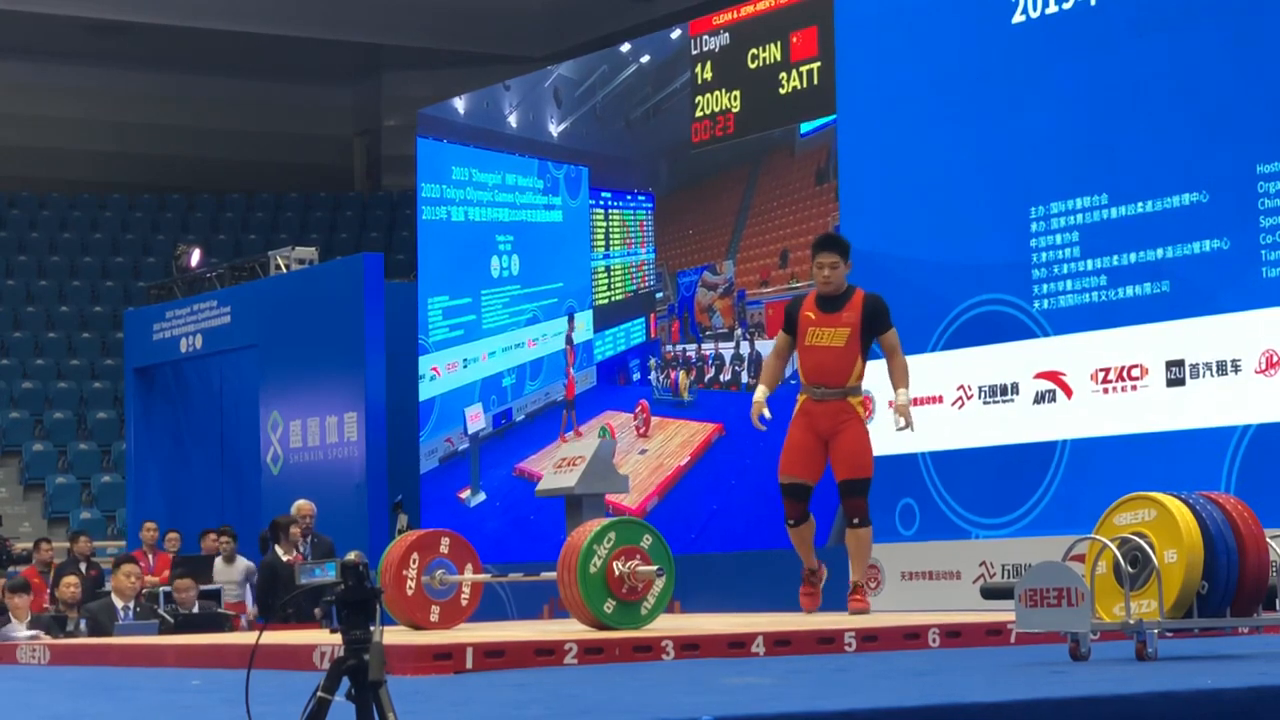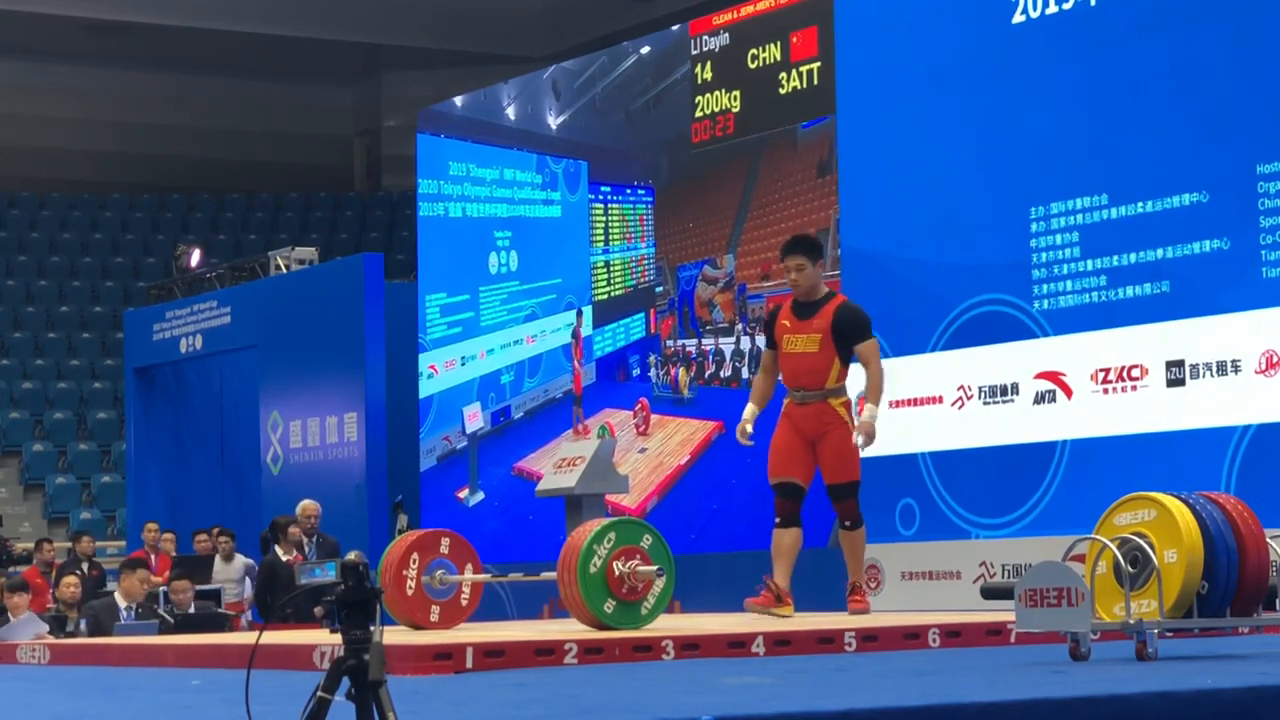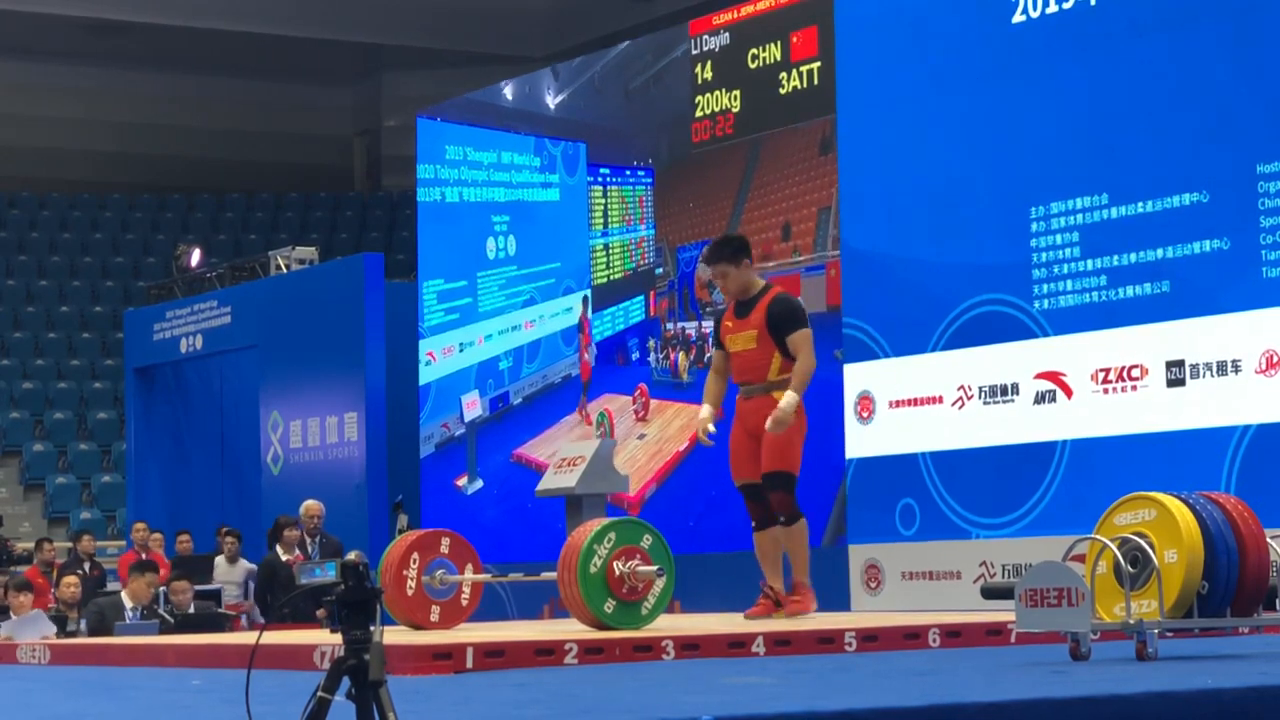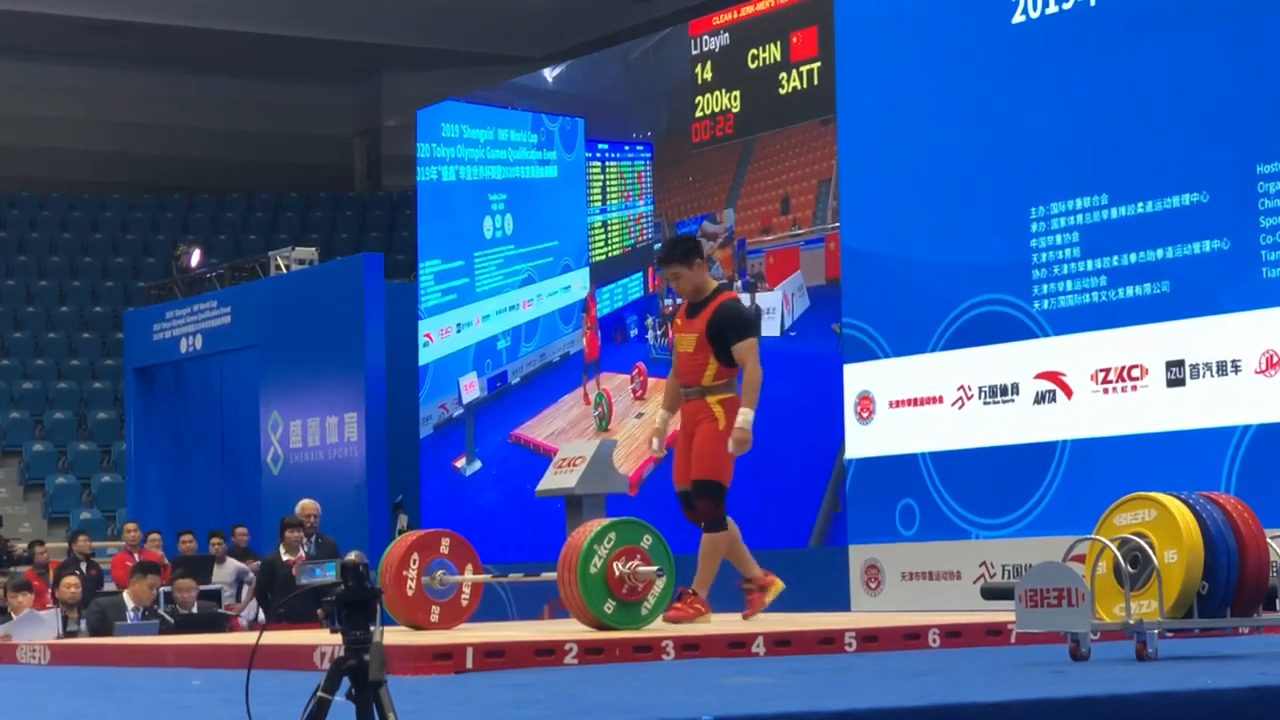
dt=0.5s
person 1, frame 1
left shoulder: (869, 305)
right shoulder: (798, 306)
left elbow: (893, 352)
right elbow: (779, 354)
left wrist: (902, 397)
right wrist: (761, 394)
left hip: (848, 411)
right hip: (807, 409)
left knee: (854, 501)
right knee: (792, 497)
left ankle: (857, 587)
right ankle: (812, 571)
person 1, frame 2
left shoulder: (845, 313)
right shoulder: (778, 315)
left elbow: (872, 364)
right elbow: (767, 370)
left wrist: (869, 413)
right wrist: (750, 412)
left hip: (832, 413)
right hip: (792, 414)
left knee: (845, 503)
right knee: (784, 503)
left ankle: (856, 587)
right ankle: (779, 592)
person 1, frame 3
left shoulder: (781, 304)
right shoulder: (725, 316)
left elbow: (806, 358)
right elbow: (719, 371)
left wrist: (789, 403)
right wrist: (707, 410)
left hip: (778, 408)
right hip: (745, 411)
left knee: (780, 497)
right knee: (756, 504)
left ankle: (802, 584)
right ankle: (777, 594)
person 1, frame 4
left shoulder: (729, 311)
right shoulder: (682, 312)
left elbow: (751, 367)
left wrist: (744, 419)
right wrist: (663, 419)
left hip: (719, 412)
right hip: (691, 413)
left knee: (708, 504)
right knee: (692, 505)
left ankle: (696, 597)
right ankle: (759, 579)
